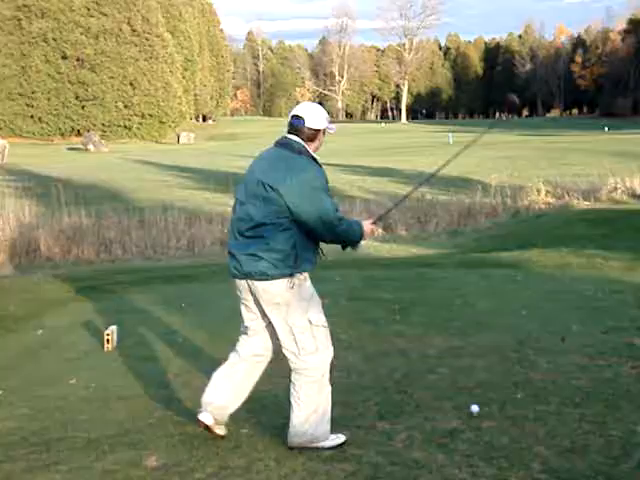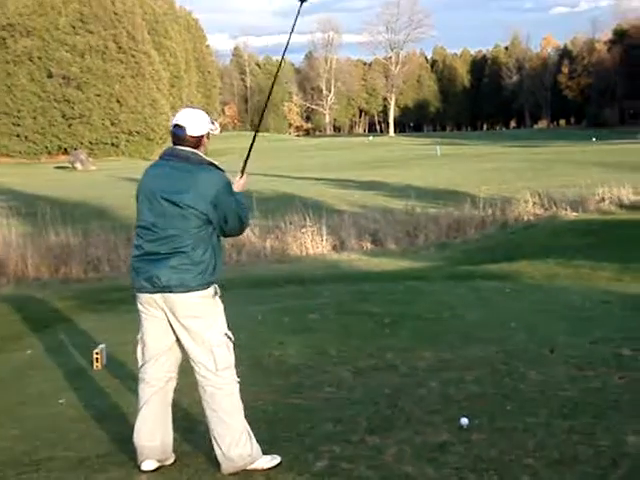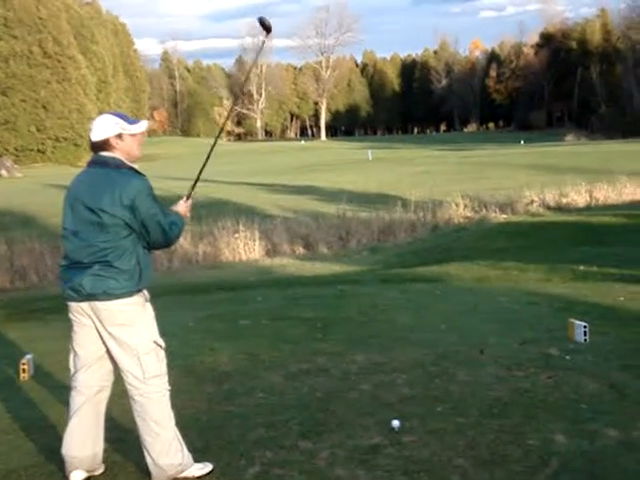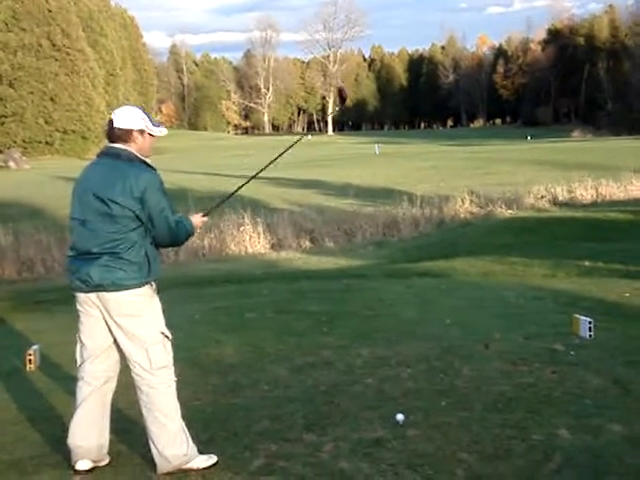
dt=1s
person 1, frame 1
left shoulder: (264, 159)
right shoulder: (305, 171)
right elbow: (331, 226)
right wrist: (358, 230)
left hip: (246, 269)
right hip: (279, 274)
left knee: (255, 343)
right knee: (311, 353)
left ankle: (215, 406)
right ankle: (308, 430)
person 1, frame 2
left shoulder: (151, 174)
right shoulder: (211, 179)
right elbow: (235, 225)
right wrist: (238, 194)
left hip: (149, 286)
right hip: (191, 289)
left knee: (154, 370)
right knee: (217, 372)
left ankle: (151, 450)
right ankle: (238, 454)
person 1, frame 3
left shoulder: (79, 183)
right shoulder: (131, 183)
right elbow: (161, 235)
left wrist: (165, 214)
right wrist: (178, 214)
left hip: (80, 294)
right hip: (119, 296)
left knee: (87, 378)
right knee: (148, 379)
person 1, frame 4
left shoulder: (88, 174)
right shoulder: (142, 176)
right elbow: (167, 233)
right wrist: (190, 225)
left hip: (88, 284)
right hip: (128, 287)
left knee: (94, 369)
right knee: (155, 370)
left ankle: (86, 451)
right ankle: (174, 453)
